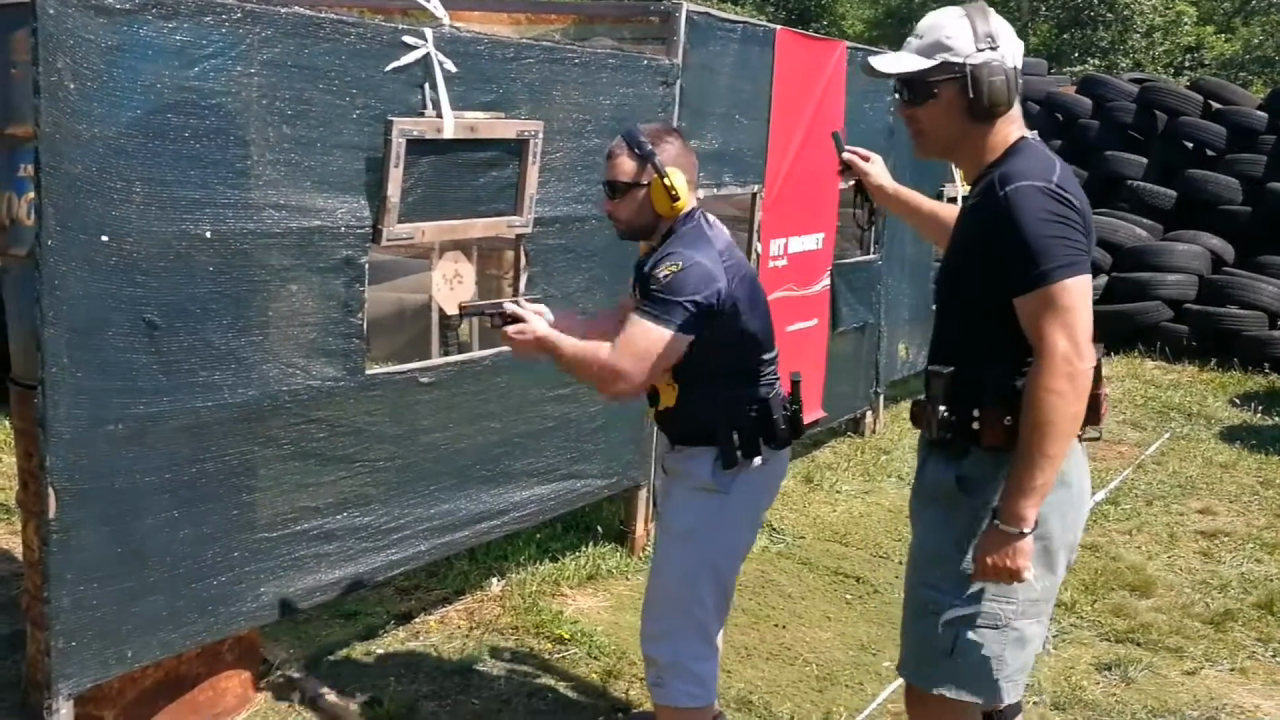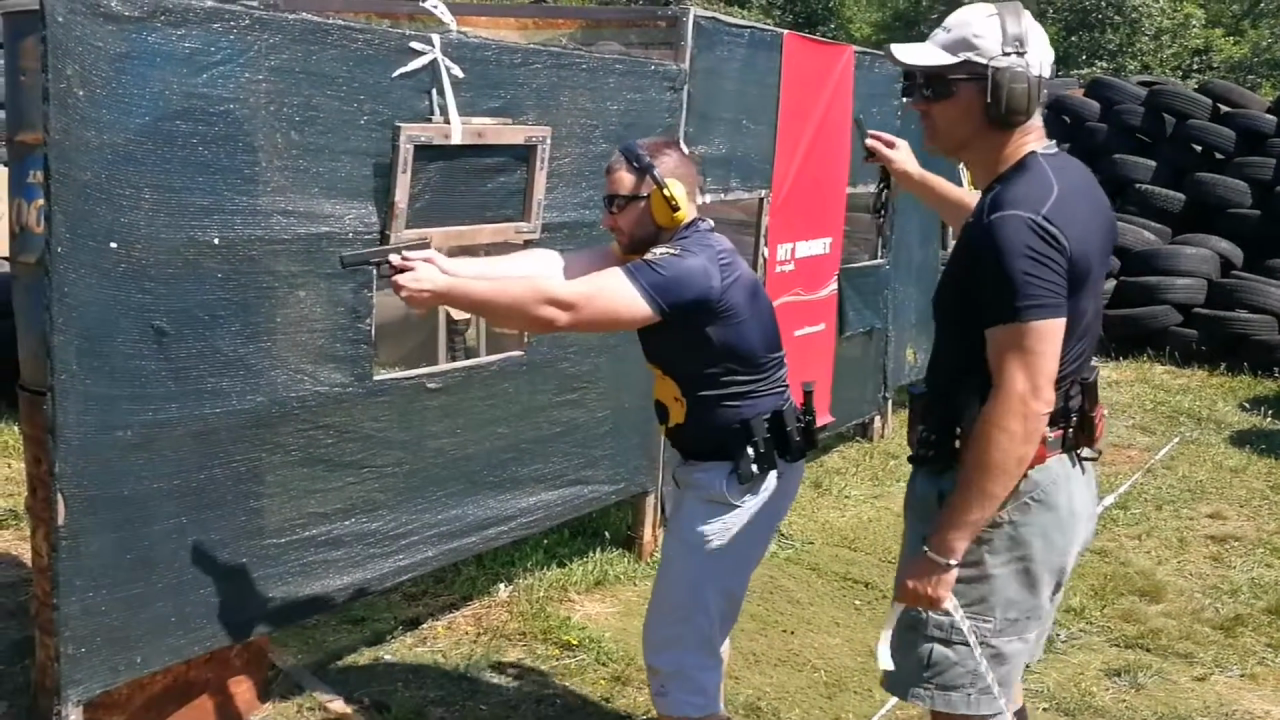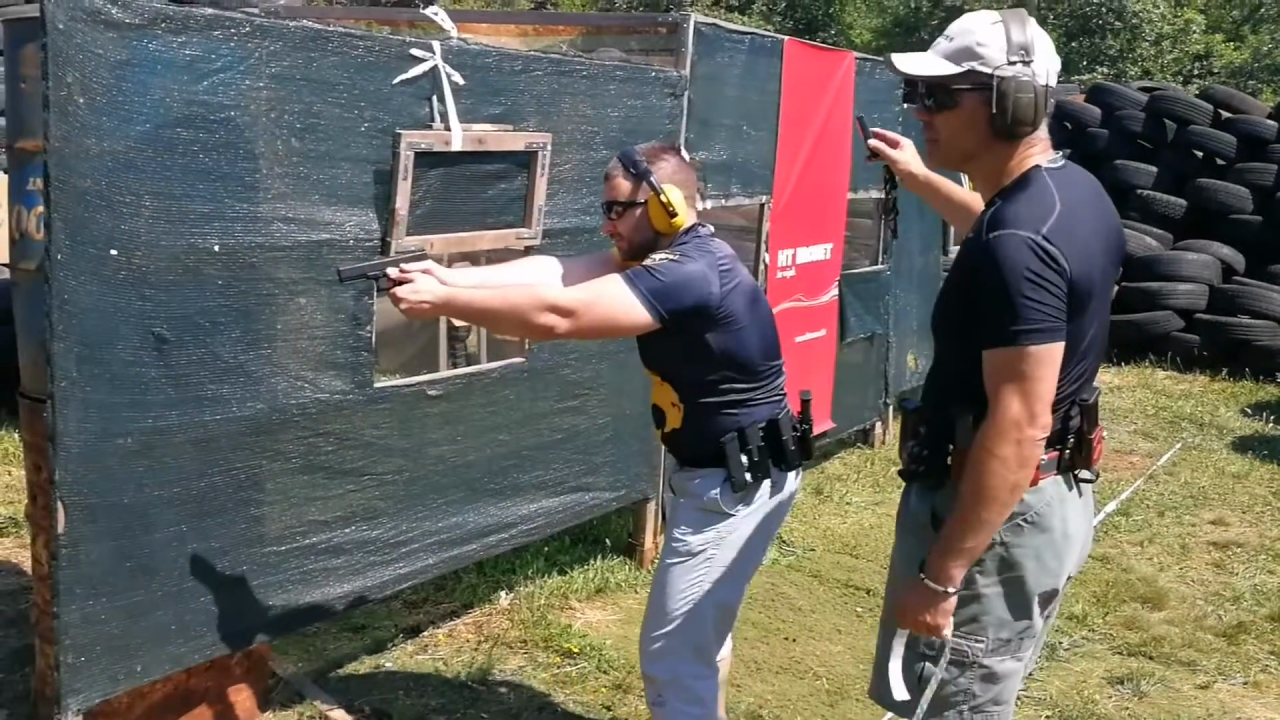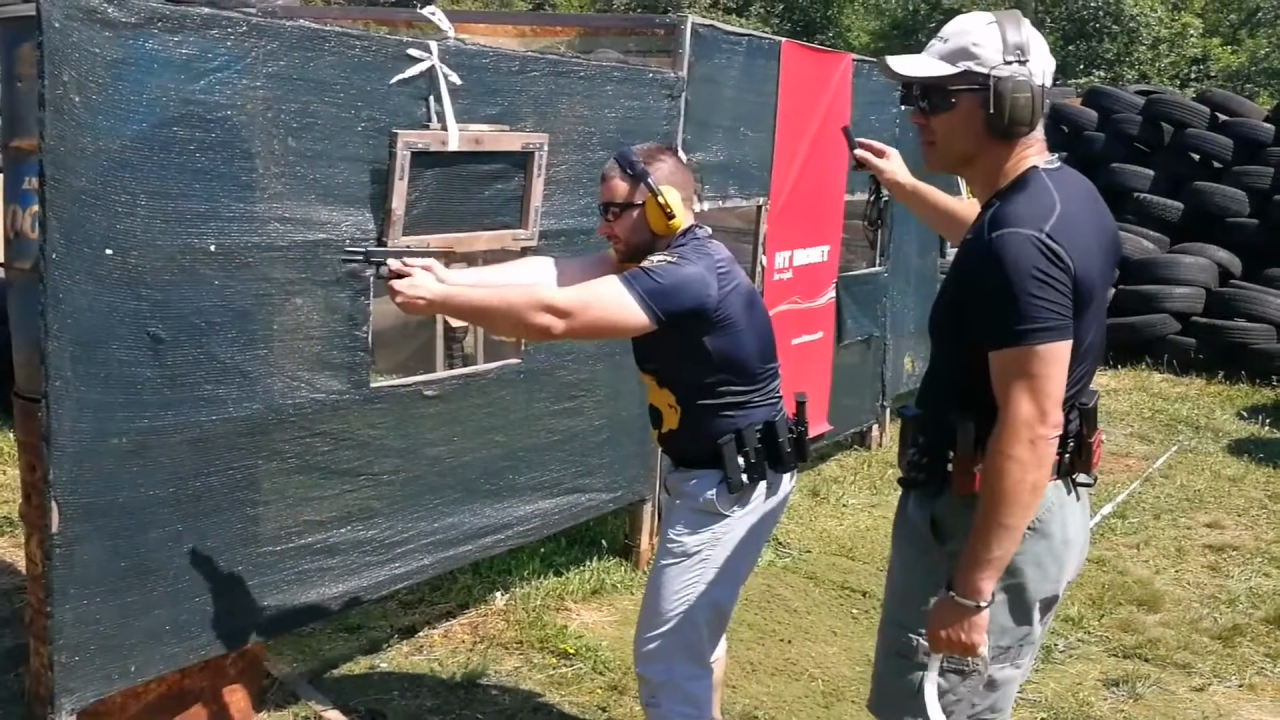
dt=0.3s
person 1, frame 1
left shoulder: (1026, 195)
right shoulder: (1010, 183)
left elbow: (1068, 362)
left wrist: (1017, 519)
right wrist: (889, 193)
left hip: (996, 478)
right hip: (979, 466)
person 1, frame 2
left shoulder: (1018, 219)
right shoulder: (1062, 178)
left elbow: (1022, 401)
left wrist: (941, 547)
right wrist: (916, 180)
left hip: (1004, 495)
right hip: (1044, 479)
person 1, frame 3
left shoulder: (1018, 242)
right shoulder: (1073, 191)
left elbow: (1018, 427)
left wrist: (939, 574)
right wrist: (921, 179)
left hip: (997, 511)
right hip: (1048, 495)
person 1, frame 4
left shoulder: (1021, 239)
right shoulder: (1065, 192)
left elbow: (1030, 429)
left wrist: (971, 590)
right wrist: (906, 188)
left hip: (987, 514)
right hip: (1032, 505)
person 2, frame 1
left shoulder: (687, 263)
right shoulder: (683, 237)
left elbow: (621, 373)
right elbow: (630, 326)
left wrist: (548, 342)
right wrist: (555, 325)
left hip: (724, 461)
right hip: (710, 450)
left knee: (675, 628)
right knee: (687, 605)
person 2, frame 2
left shoulder: (689, 267)
right shoulder: (665, 249)
left elbow: (559, 308)
right elbow: (556, 266)
left wrist: (442, 291)
right wrist: (448, 267)
left hip: (742, 473)
right hip: (711, 462)
left knee: (677, 640)
right knee: (699, 610)
person 2, frame 3
left shoulder: (689, 272)
right shoulder: (665, 256)
left elbow: (559, 314)
right elbow: (555, 273)
left wrist: (442, 302)
right wrist: (448, 276)
left hip: (737, 482)
right hip: (710, 470)
left knee: (673, 650)
right knee: (700, 617)
person 2, frame 4
left shoulder: (687, 274)
right shoulder: (666, 257)
left elbow: (554, 314)
right elbow: (554, 272)
left wrist: (438, 299)
right wrist: (446, 276)
left hip: (732, 484)
right hip: (706, 472)
left knee: (667, 652)
right knee: (694, 619)
